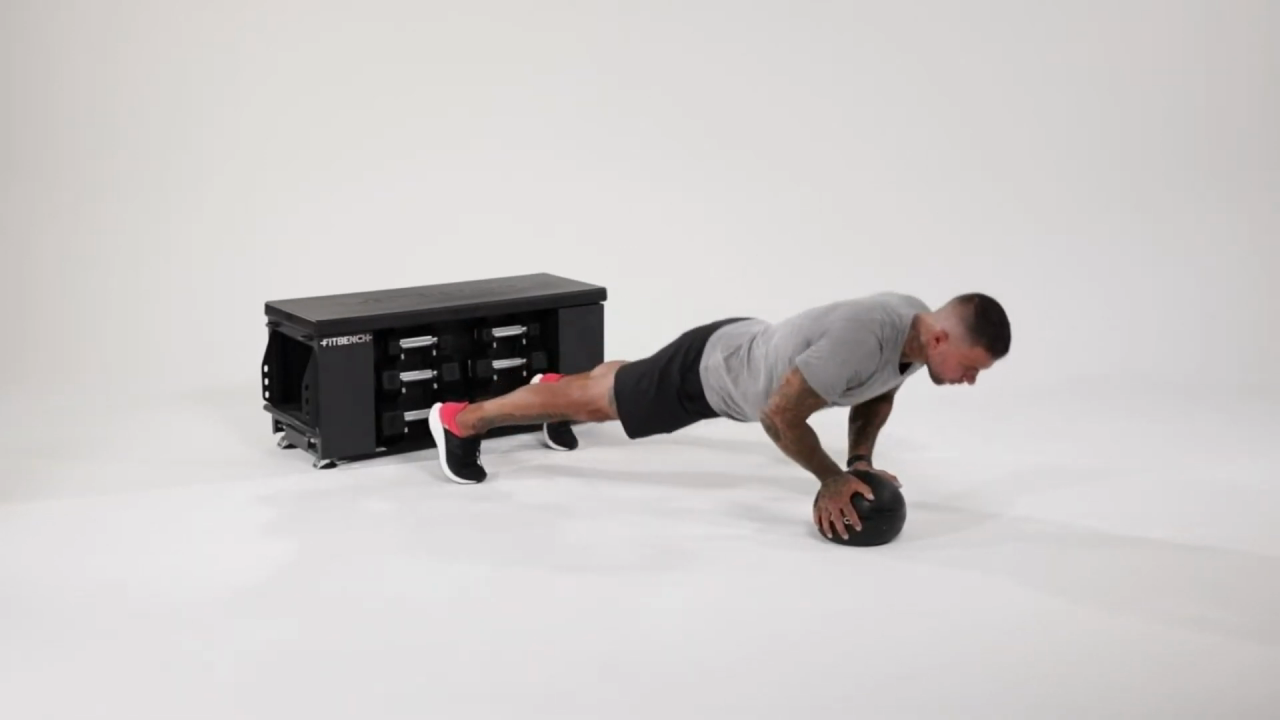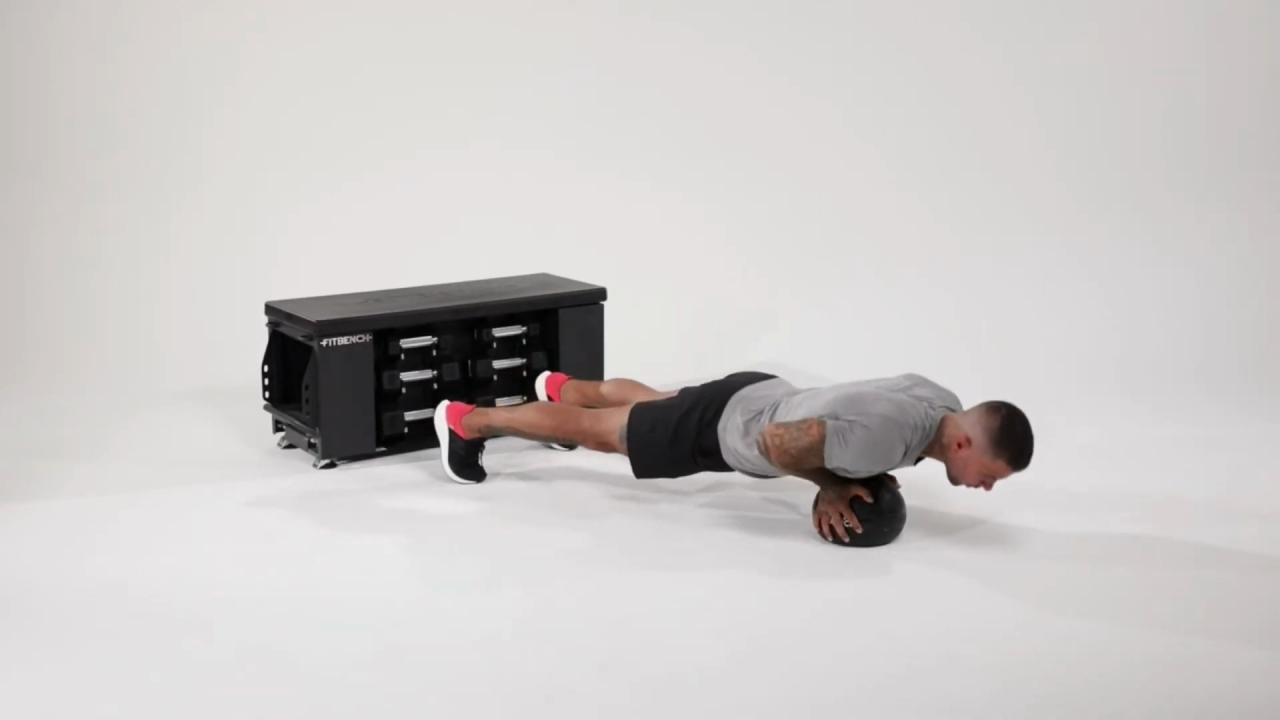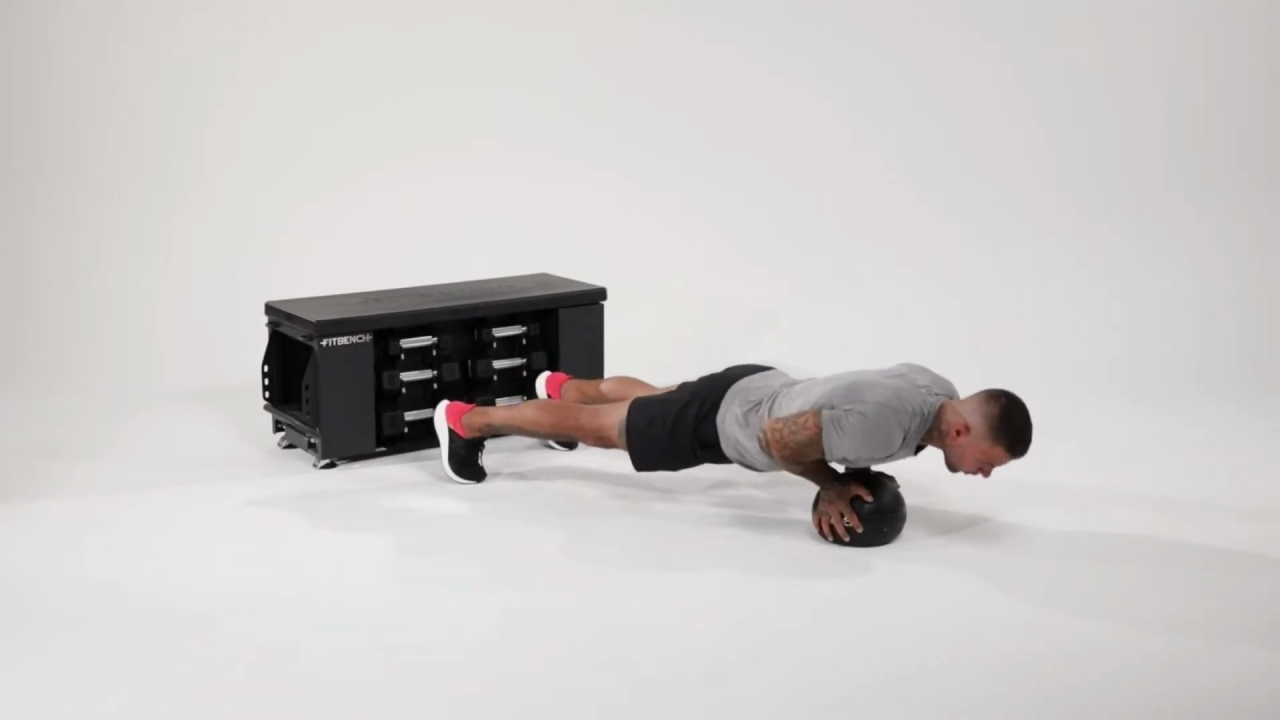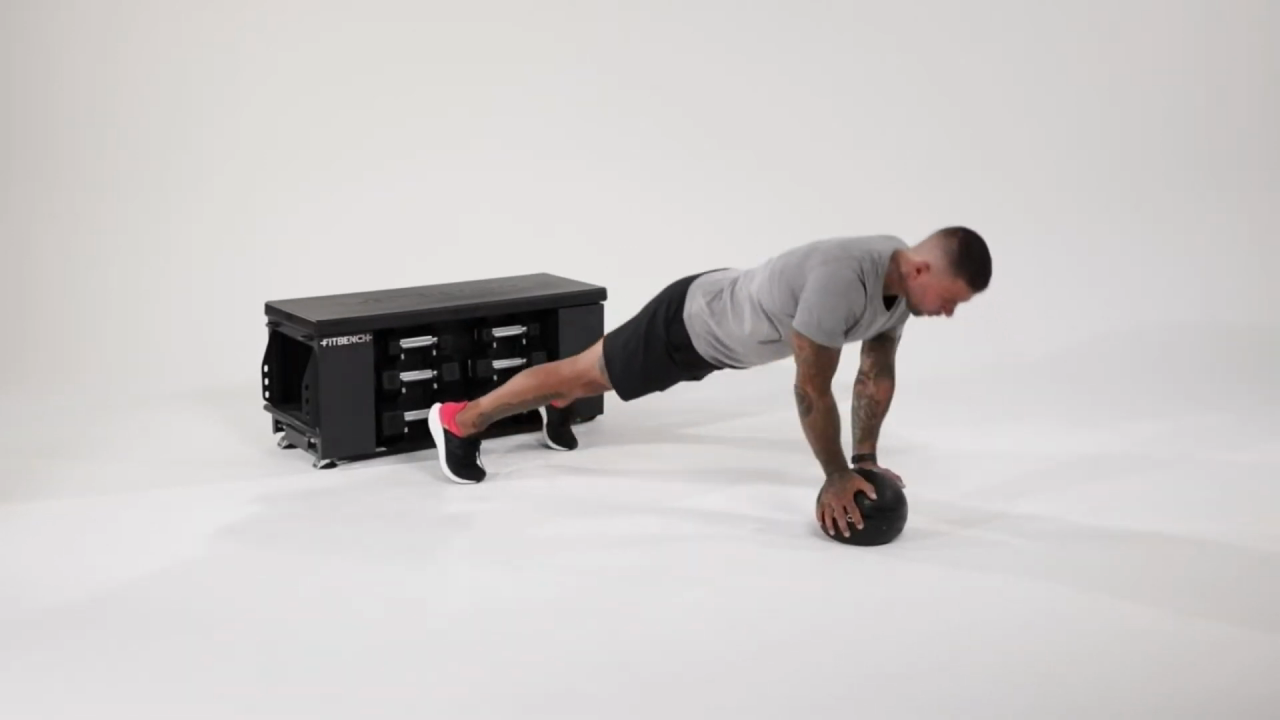
dt=0.5s
person 1, frame 1
left shoulder: (916, 329)
right shoulder: (859, 341)
left elbow: (876, 393)
right elbow: (779, 417)
left wrist: (861, 462)
right wrist: (832, 481)
left hip: (740, 354)
right hip: (707, 372)
left knee: (623, 381)
right knee: (596, 402)
left ankle: (554, 381)
right ankle: (460, 421)
person 1, frame 2
left shoulder: (943, 406)
right shoulder: (885, 438)
right elbow: (776, 443)
left wrist: (862, 469)
right wrist: (832, 486)
left hip: (758, 396)
right hip: (723, 429)
left knee: (651, 401)
right knee: (601, 432)
left ankle: (560, 388)
right ankle: (465, 420)
person 1, frame 3
left shoulder: (940, 394)
right shoulder: (885, 427)
right elbow: (776, 437)
left wrist: (851, 468)
right wrist: (832, 486)
left hip: (759, 389)
right hip: (723, 420)
left knee: (647, 398)
right knee: (598, 427)
left ankle: (563, 385)
right ankle: (465, 419)
person 1, frame 4
left shoulder: (900, 280)
right shoulder: (841, 280)
left elbow: (878, 374)
right elbow: (809, 389)
left wrist: (866, 461)
right wrist: (836, 480)
left hip: (723, 328)
right hip: (691, 321)
left knee: (604, 371)
right knee: (587, 372)
left ankle: (556, 408)
right ankle: (459, 421)
